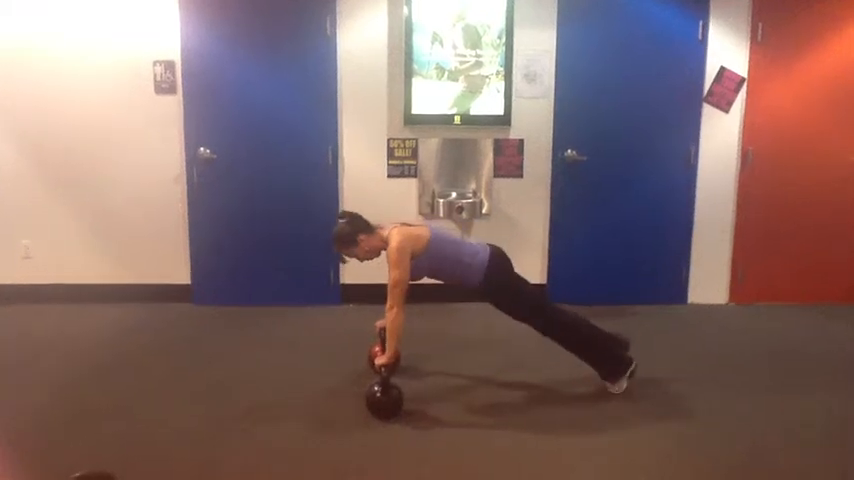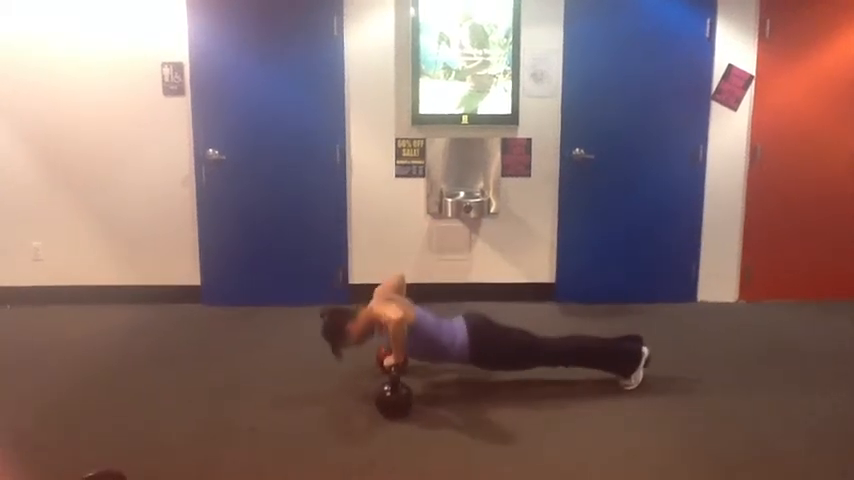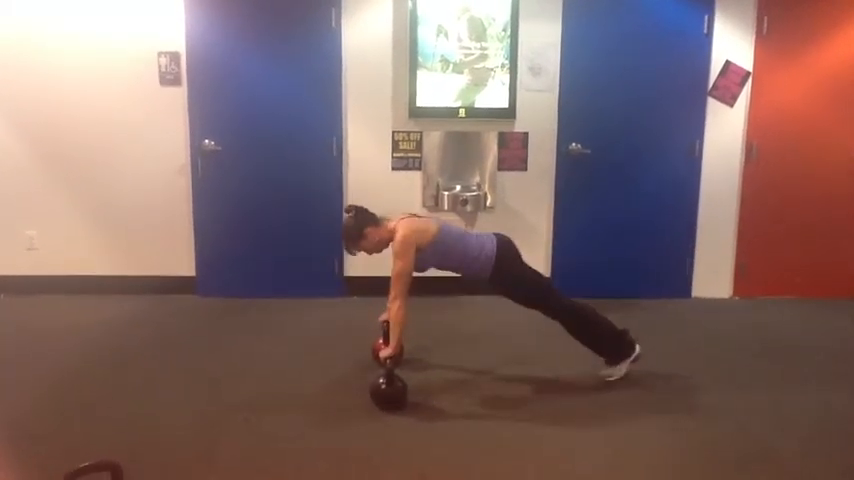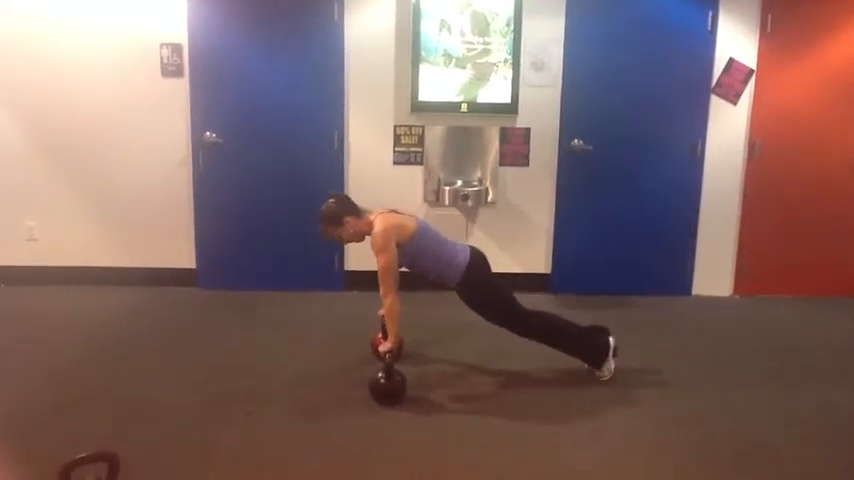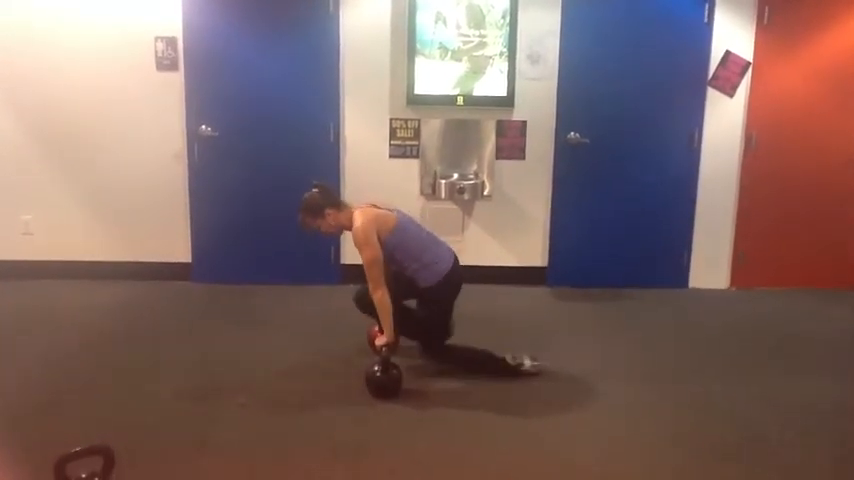
dt=1s
person 1, frame 1
left shoulder: (397, 245)
right shoulder: (392, 235)
left elbow: (396, 305)
left wrist: (388, 355)
right wrist: (388, 321)
left hip: (488, 272)
right hip: (487, 263)
left knee: (545, 318)
right knee: (544, 310)
left ankle: (618, 367)
right ankle: (611, 346)
person 1, frame 2
left shoulder: (375, 313)
right shoulder: (380, 299)
left elbow: (396, 317)
right elbow: (399, 277)
left wrist: (397, 355)
left hip: (475, 344)
right hip: (470, 330)
left knee: (547, 351)
right knee: (547, 347)
left ankle: (630, 356)
right ankle: (627, 348)
person 1, frame 3
left shoulder: (403, 237)
right shoulder: (401, 226)
left elbow: (399, 297)
left wrist: (393, 347)
right wrist: (392, 312)
left hip: (497, 261)
right hip: (493, 253)
left knee: (554, 304)
right knee: (552, 303)
left ankle: (622, 350)
right ankle: (618, 346)
person 1, frame 4
left shoulder: (380, 233)
right shoulder: (381, 219)
left elbow: (389, 293)
left wrist: (392, 340)
right wrist: (390, 310)
left hip: (467, 275)
right hip: (467, 263)
left knee: (519, 321)
right knee: (518, 316)
left ankle: (599, 349)
right ankle: (596, 340)
person 1, frame 5
left shoulder: (361, 228)
right shoulder: (363, 212)
left elbow: (379, 288)
left wrist: (388, 334)
left hip: (440, 279)
right hip: (434, 265)
left knee: (434, 348)
right knee: (362, 299)
left ankle: (511, 364)
right ankle: (432, 331)
